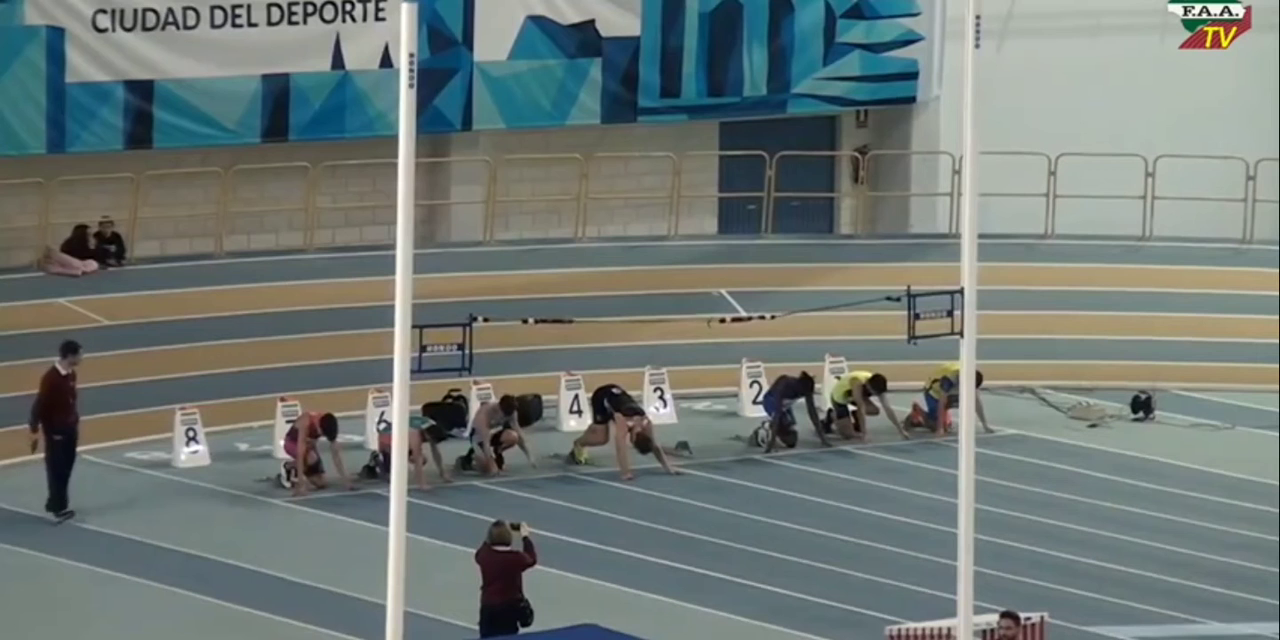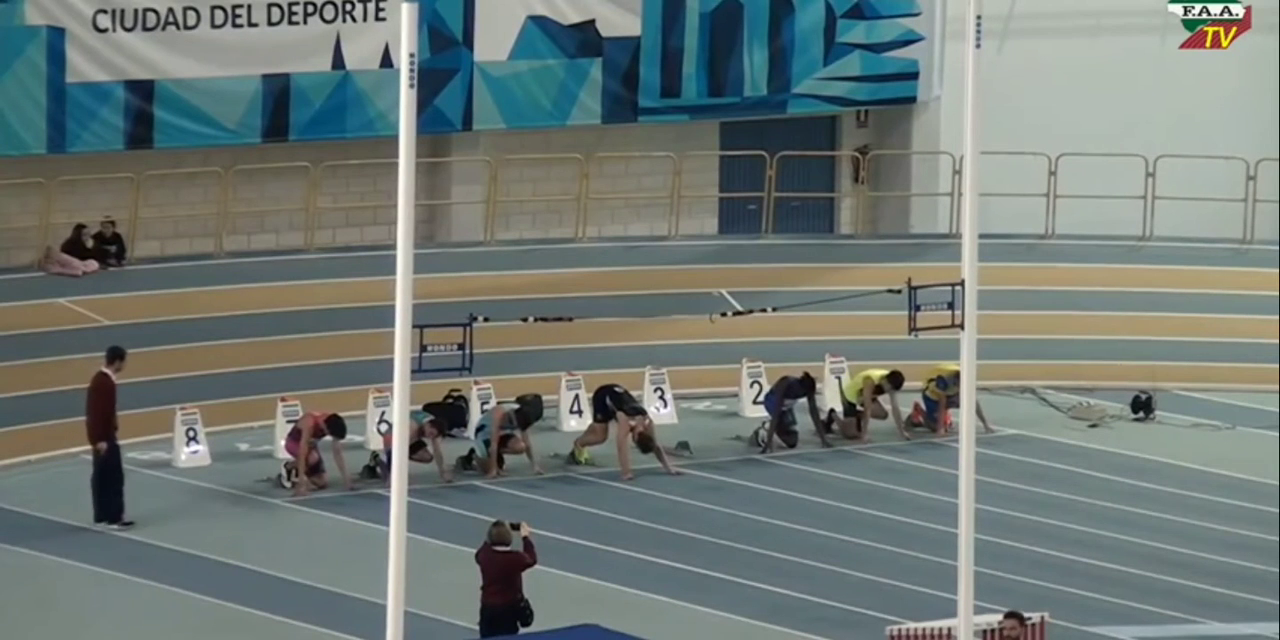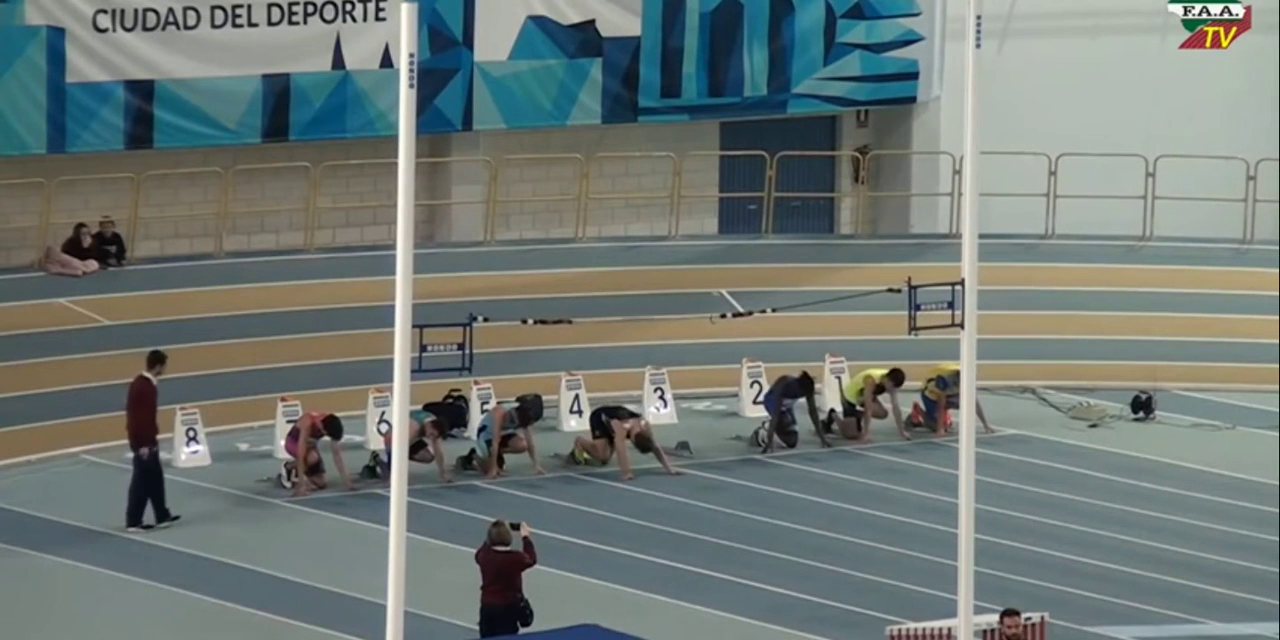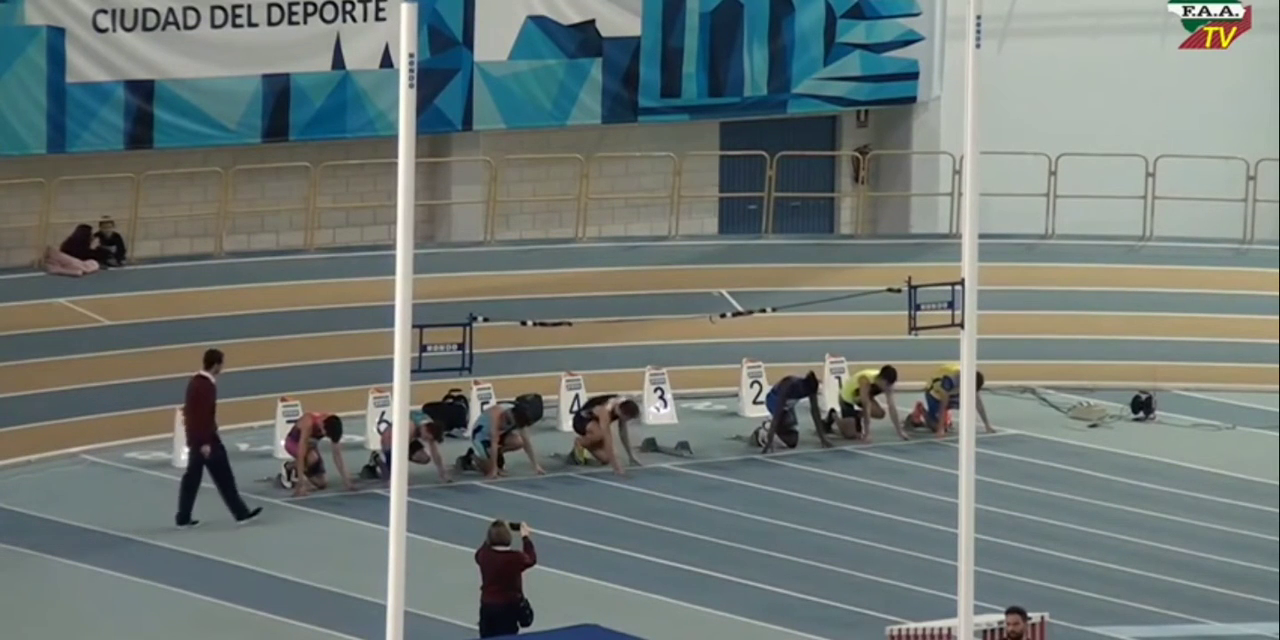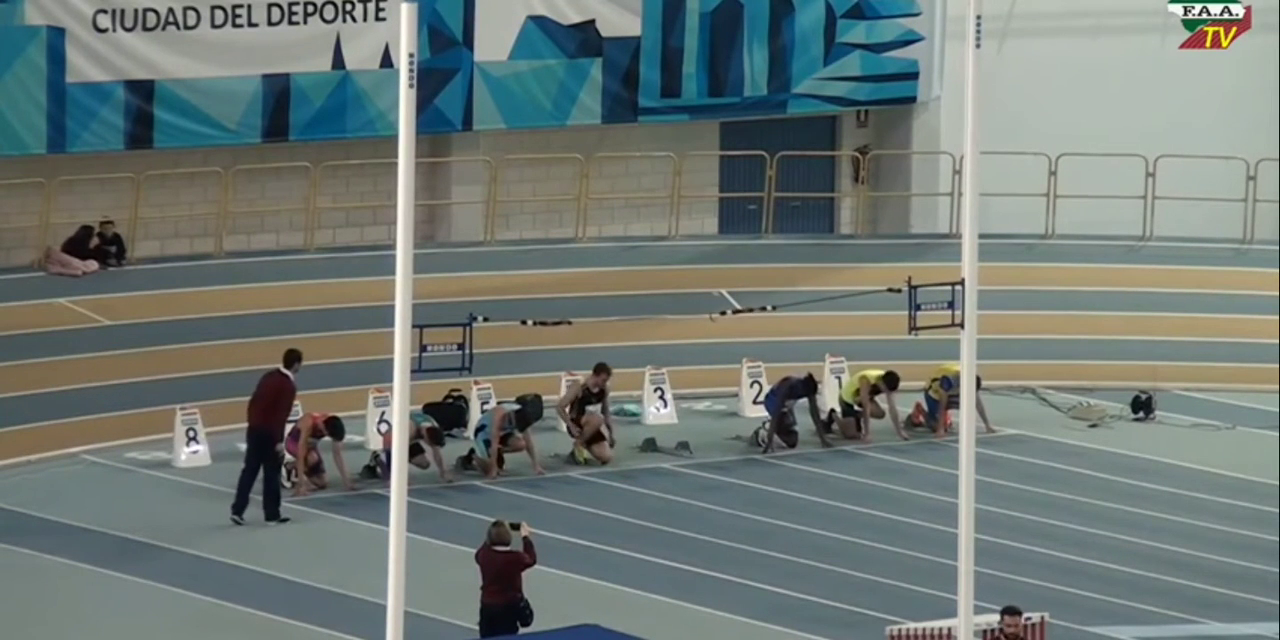
dt=1s
person 1, frame 1
left shoulder: (72, 375)
right shoulder: (50, 377)
right elbow: (39, 405)
left wrist: (76, 422)
right wrist: (34, 430)
left hip: (69, 428)
right hip: (55, 430)
left knee: (65, 468)
right knee: (57, 469)
left ankle: (54, 504)
right ankle: (58, 509)
person 1, frame 2
left shoulder: (99, 378)
right shoulder: (106, 383)
right elbow: (102, 412)
right wrist: (101, 439)
left hip: (98, 435)
right hip: (104, 436)
left knee: (101, 475)
right knee: (114, 476)
left ankle: (101, 515)
right ankle: (114, 518)
person 1, frame 3
left shoulder: (140, 382)
right shoulder: (146, 387)
right elbow: (143, 417)
right wrist: (143, 444)
left hip: (143, 438)
right hip: (144, 440)
left knee: (155, 476)
right knee: (142, 480)
left ankle: (162, 516)
right ankle: (133, 522)
person 1, frame 4
left shoulder: (195, 382)
right shoulder: (207, 386)
right elbow: (204, 416)
right wrist: (205, 442)
left hip: (194, 436)
right hip: (206, 438)
left knee: (192, 477)
right knee: (224, 476)
left ankle: (183, 518)
right ankle: (242, 513)
person 1, frame 5
left shoulder: (268, 376)
right shoulder: (288, 385)
left elbow: (252, 402)
right elbow: (281, 415)
right wrist: (279, 440)
left hip: (254, 429)
right hip: (269, 433)
left knee: (249, 470)
right knee: (272, 474)
left ankle: (237, 510)
right ankle: (272, 515)
